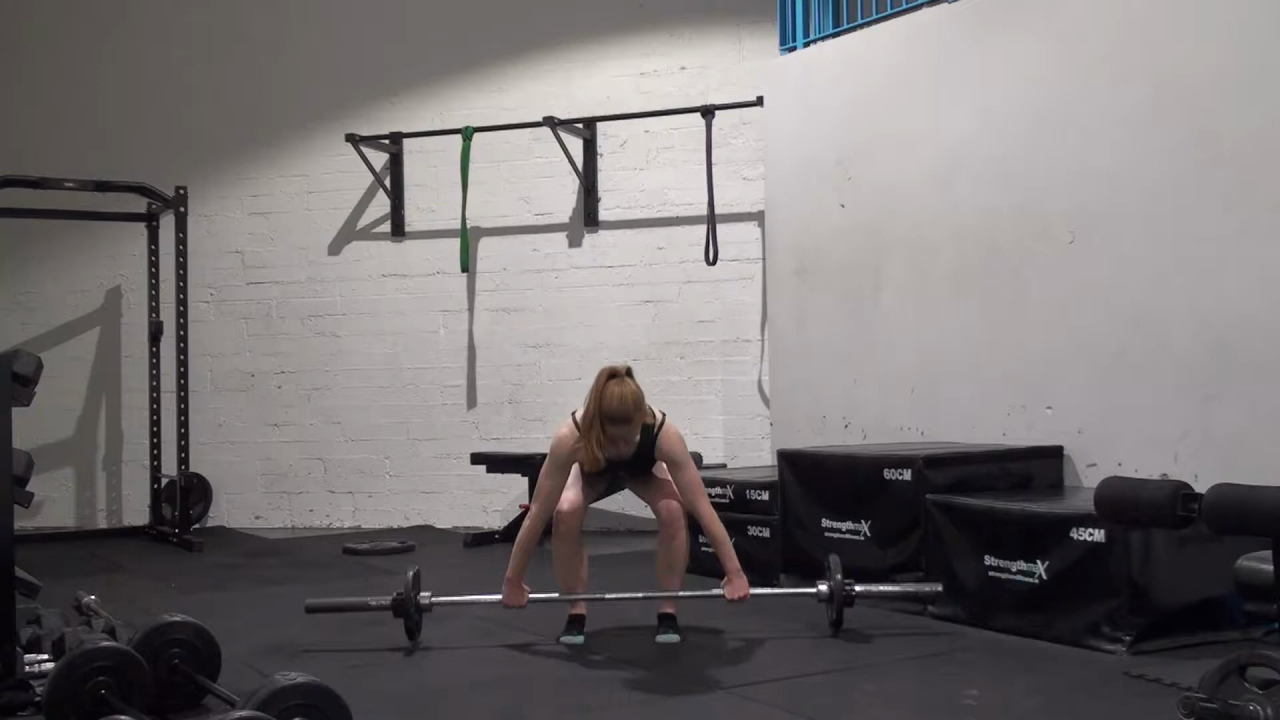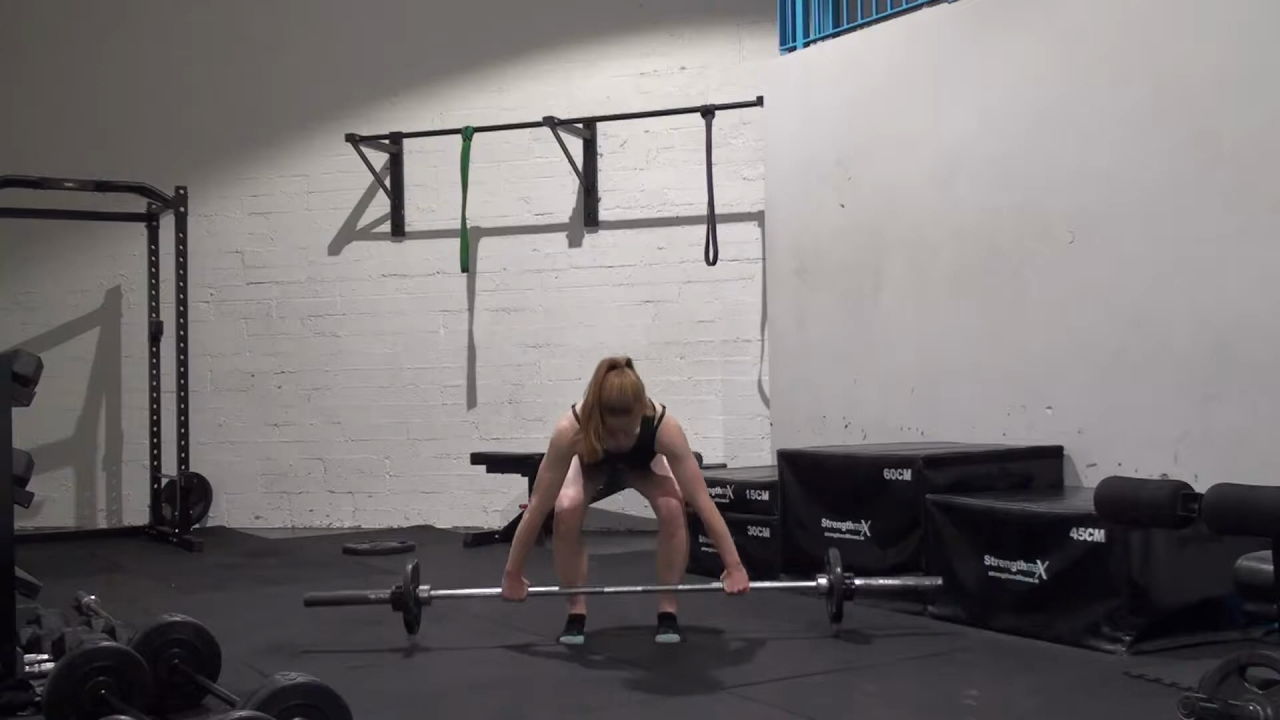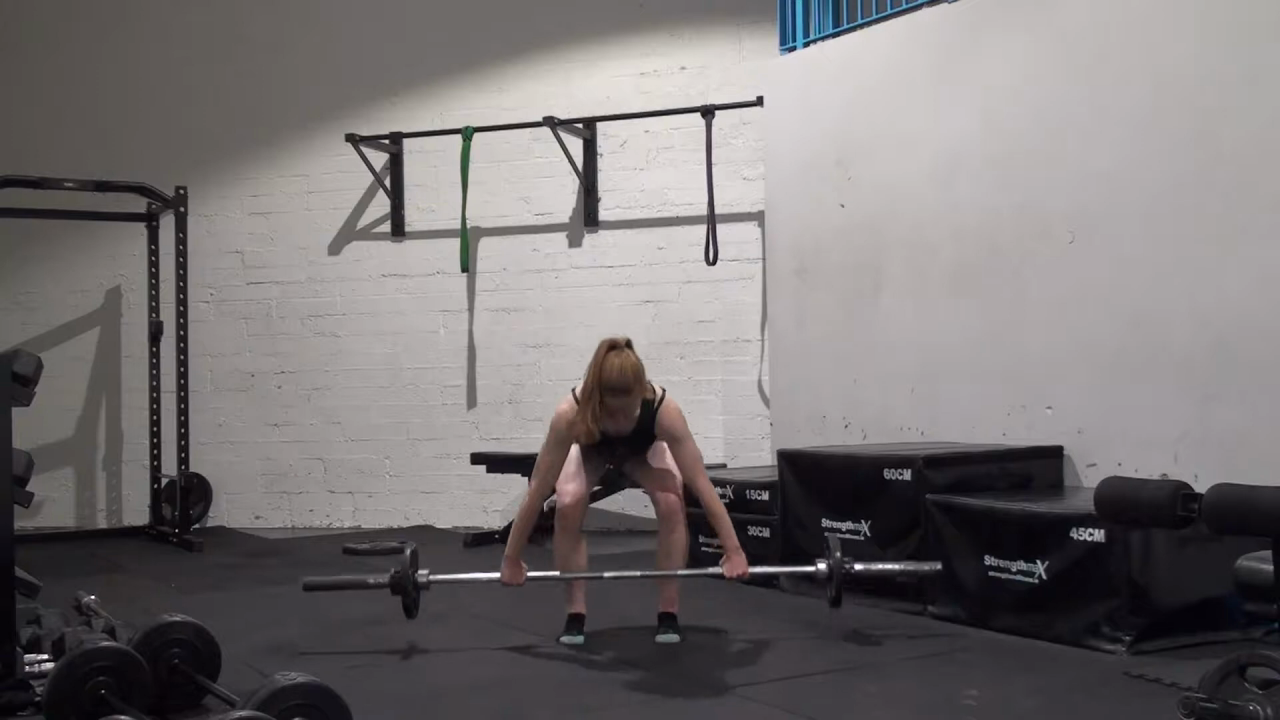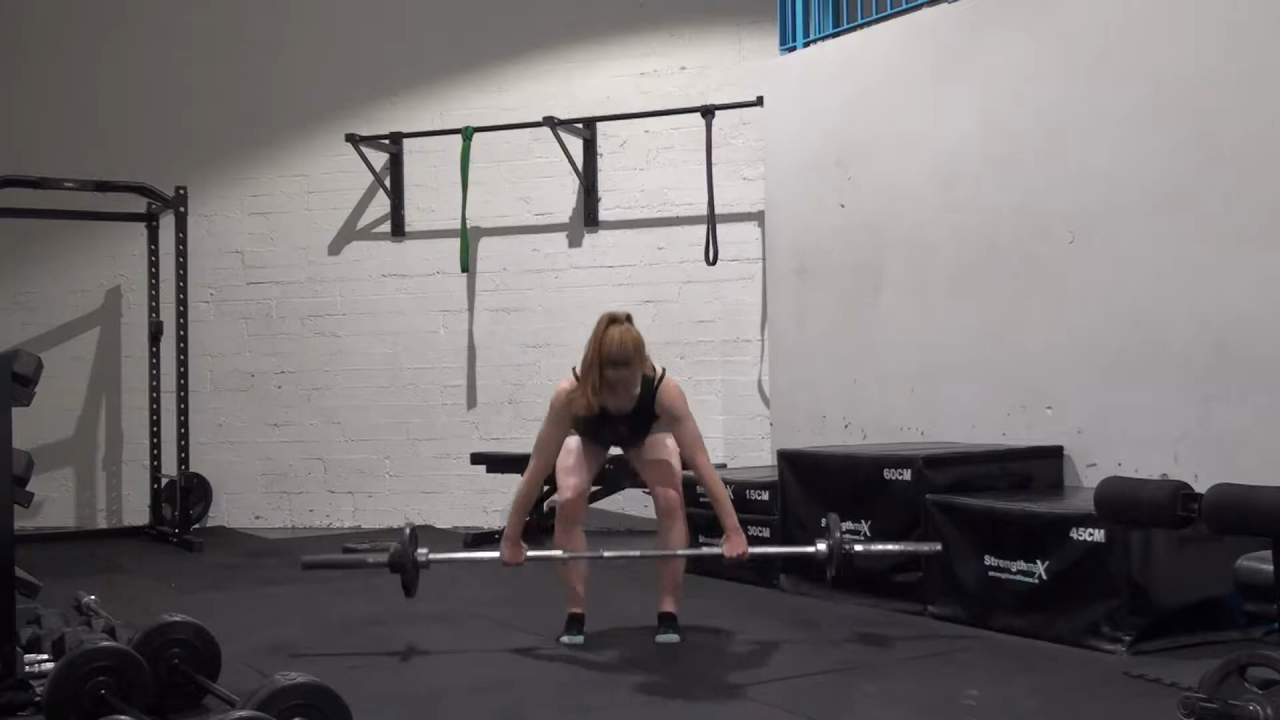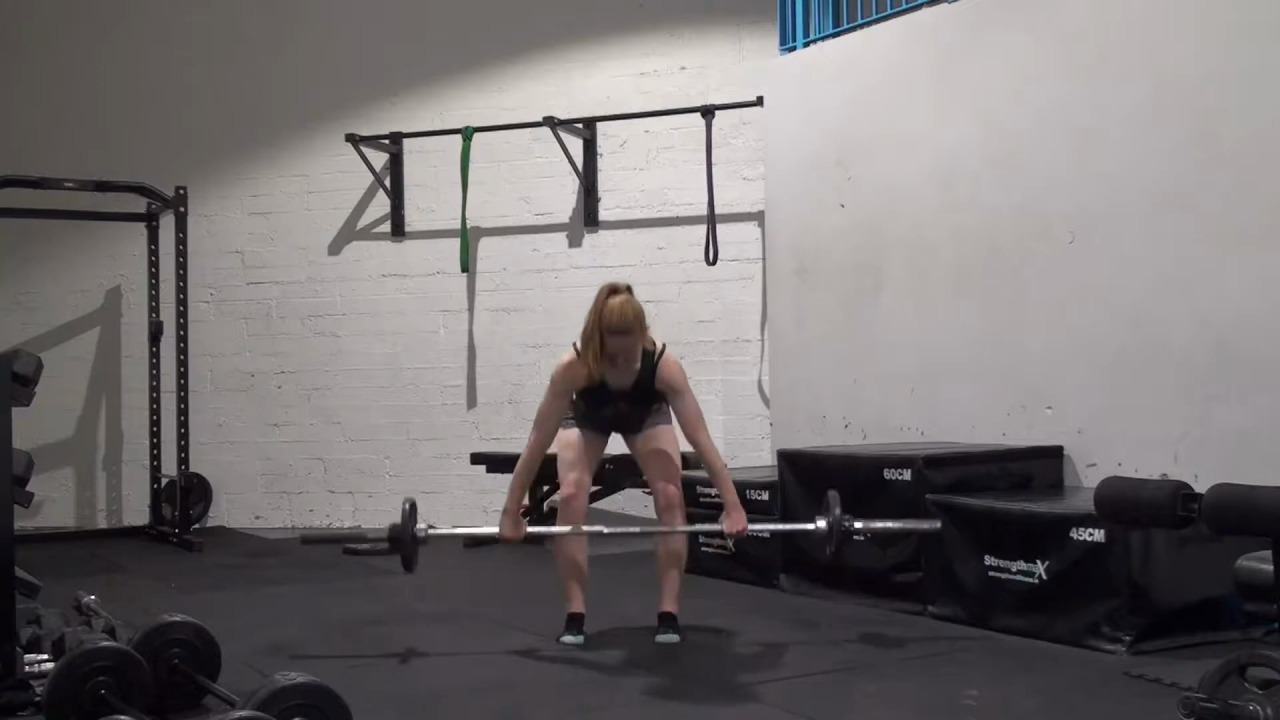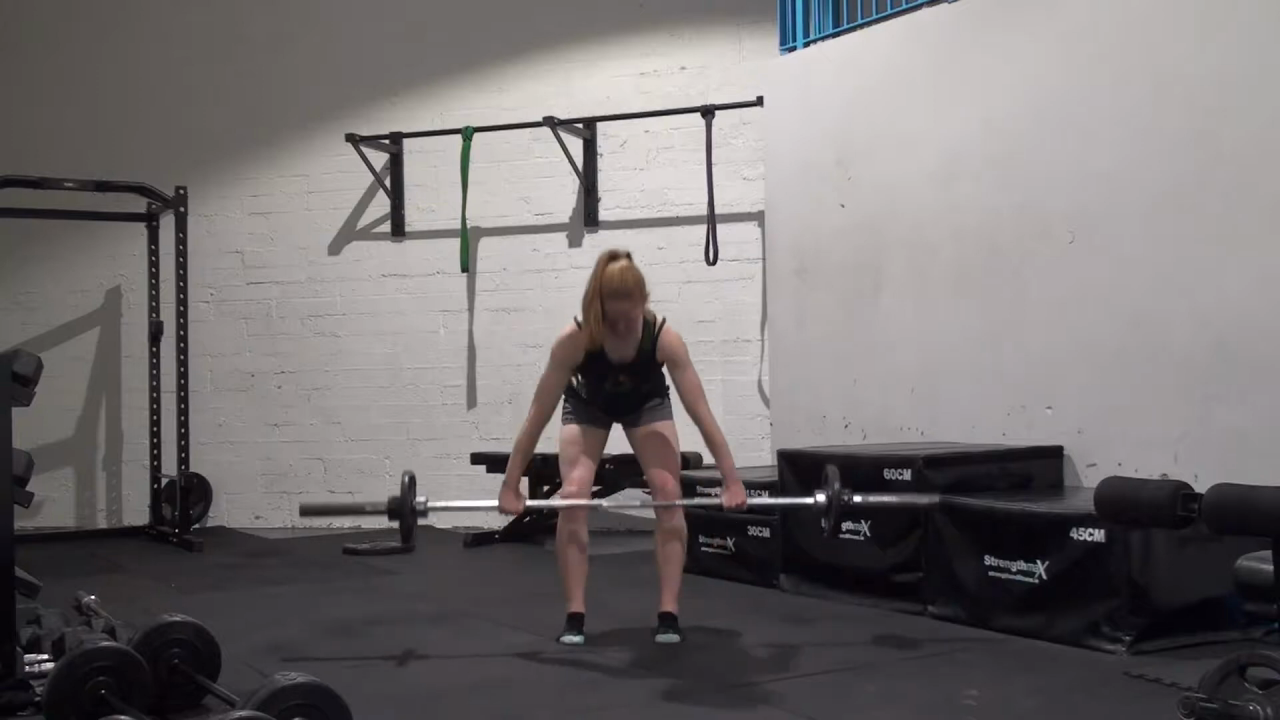
dt=0.1s
person 1, frame 1
left shoulder: (664, 435)
right shoulder: (570, 438)
left elbow: (702, 508)
right elbow: (538, 513)
left wrist: (734, 573)
right wrist: (513, 580)
left hip: (644, 468)
right hip: (591, 467)
left knee: (672, 512)
right knee: (566, 514)
left ankle: (667, 613)
right ankle: (576, 614)
person 1, frame 2
left shoulder: (664, 427)
right shoulder: (570, 430)
left elbow: (702, 501)
right elbow: (537, 506)
left wrist: (734, 566)
right wrist: (512, 573)
left hip: (645, 462)
right hip: (590, 461)
left knee: (672, 509)
right knee: (566, 512)
left ankle: (667, 612)
right ankle: (576, 613)
person 1, frame 3
left shoulder: (664, 410)
right shoulder: (571, 414)
left elbow: (700, 484)
right elbow: (538, 490)
left wrist: (733, 550)
right wrist: (512, 558)
left hip: (646, 444)
right hip: (590, 446)
left knee: (671, 504)
right knee: (568, 506)
left ankle: (668, 614)
right ankle: (575, 614)
person 1, frame 4
left shoulder: (664, 389)
right shoulder: (571, 392)
left elbow: (701, 464)
right elbow: (537, 469)
left wrist: (734, 530)
right wrist: (511, 538)
left hip: (648, 428)
right hip: (587, 430)
left knee: (670, 499)
right knee: (569, 501)
left ankle: (668, 612)
right ankle: (575, 613)
person 1, frame 5
left shoulder: (664, 364)
right shoulder: (572, 367)
left elbow: (700, 439)
right elbow: (538, 443)
left wrist: (731, 505)
right wrist: (511, 512)
left hip: (646, 413)
right hip: (588, 415)
left knee: (670, 495)
right knee: (571, 498)
left ankle: (668, 614)
right ankle: (575, 616)
person 1, frame 6
left shoulder: (664, 337)
right shoulder: (573, 340)
left elbow: (702, 413)
right elbow: (537, 417)
left wrist: (732, 479)
right wrist: (510, 484)
left hip: (647, 404)
right hip: (586, 405)
left knee: (668, 492)
right knee: (573, 496)
left ankle: (668, 613)
right ankle: (575, 615)
